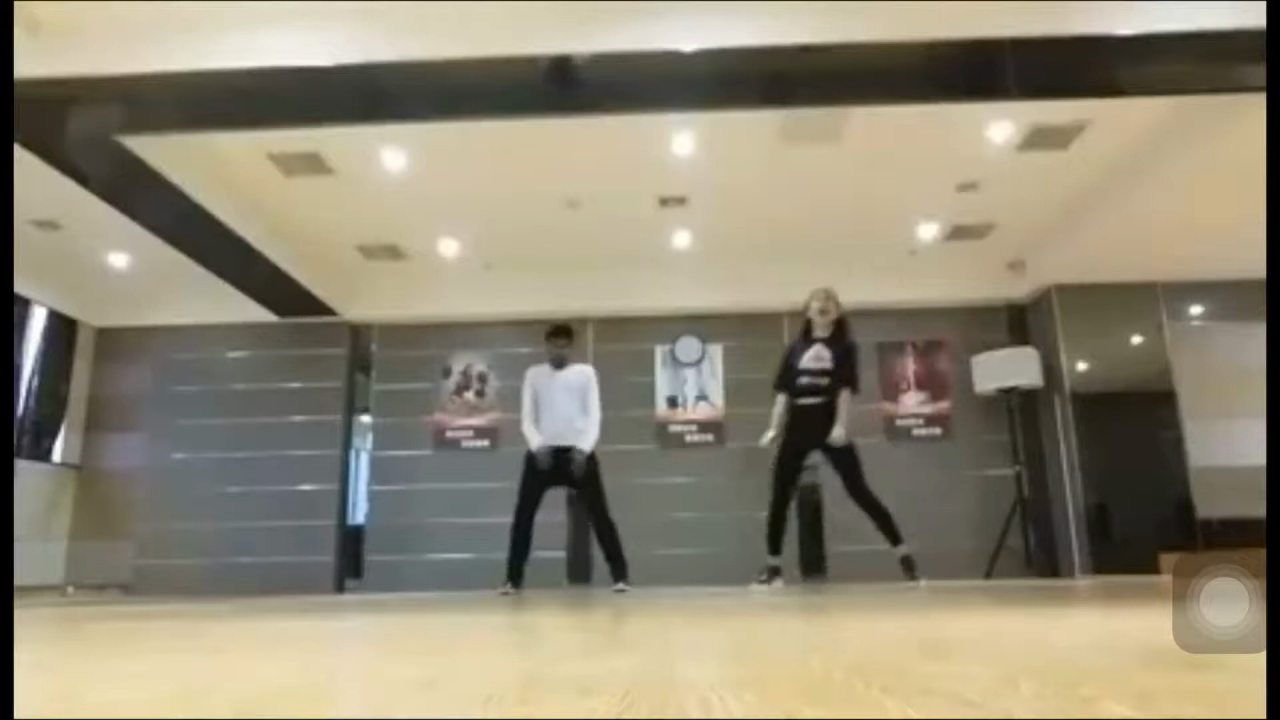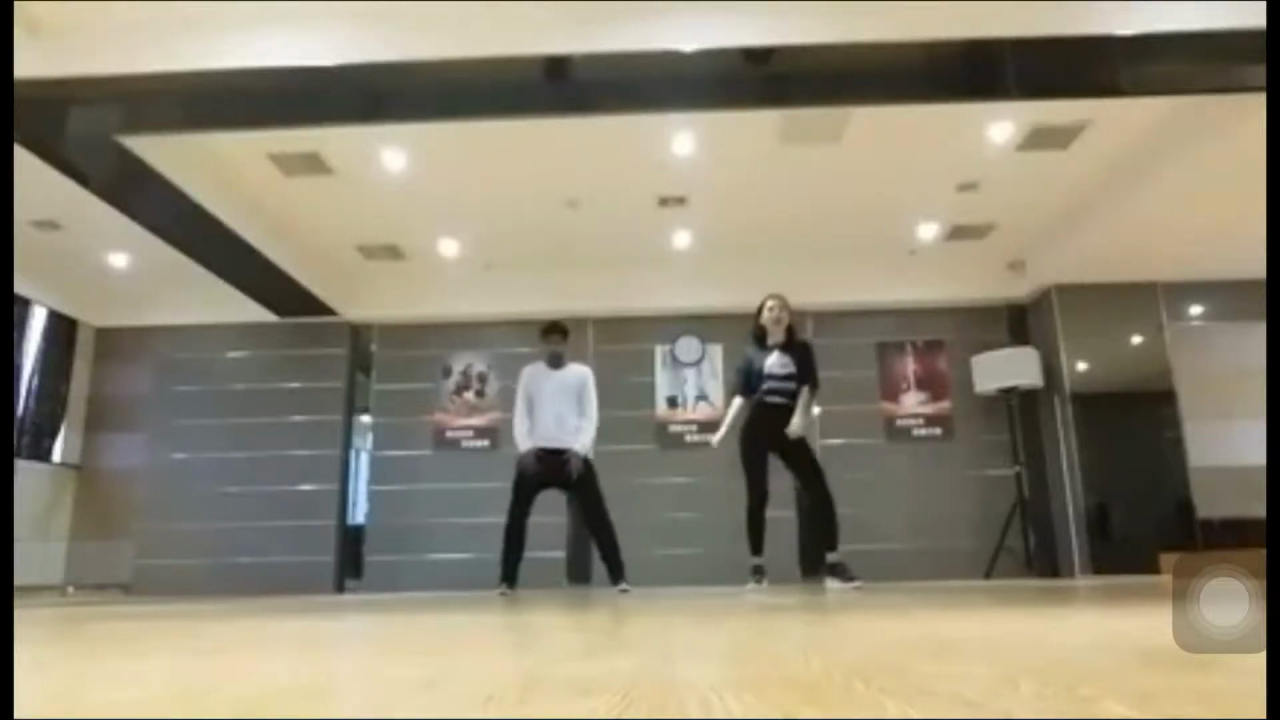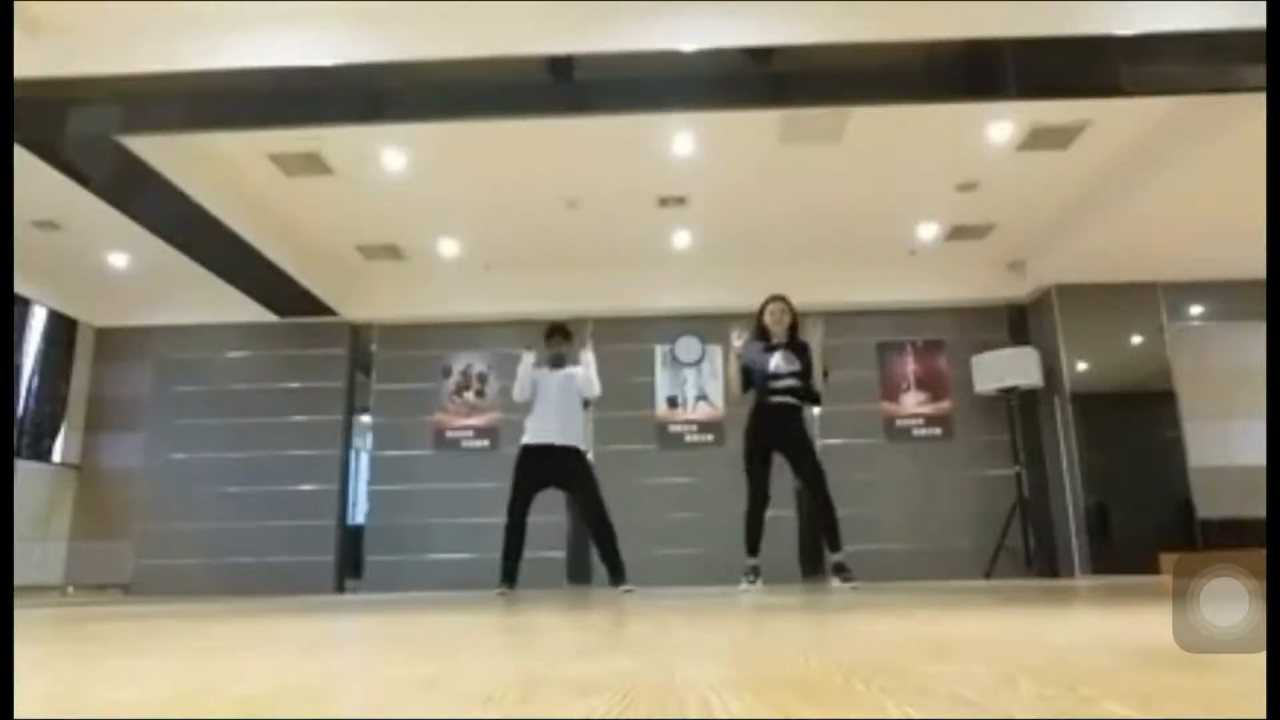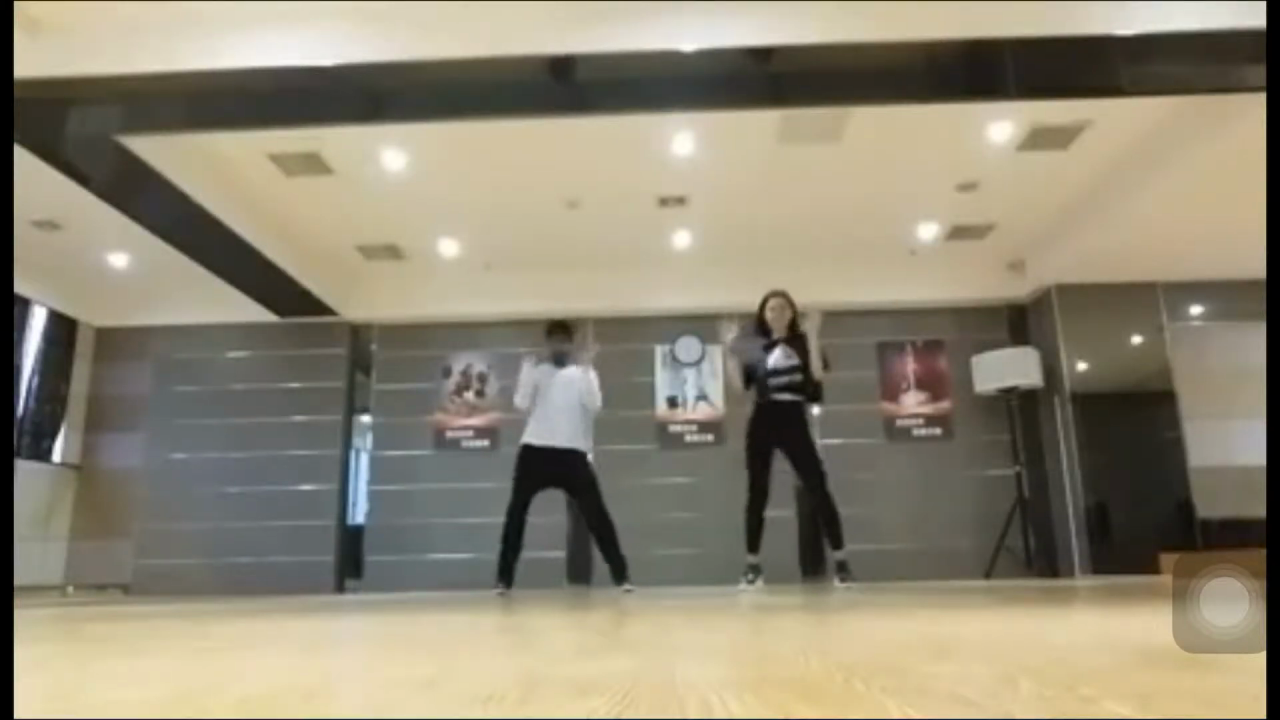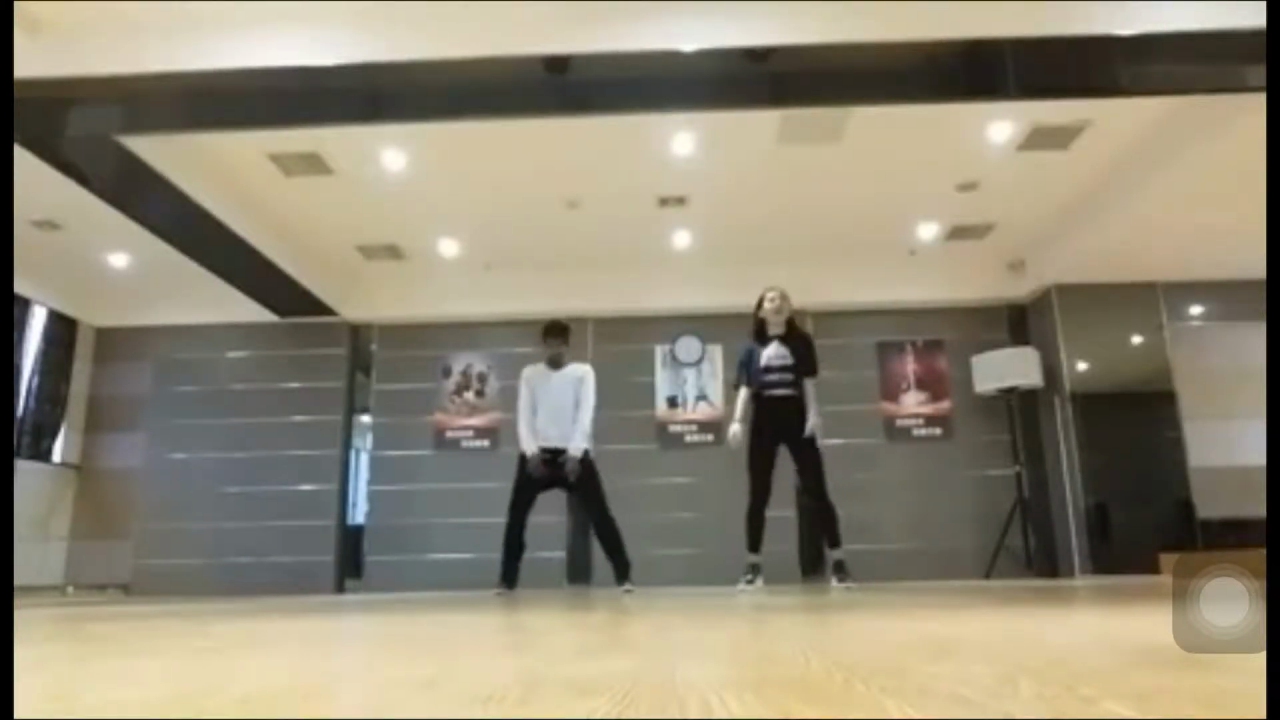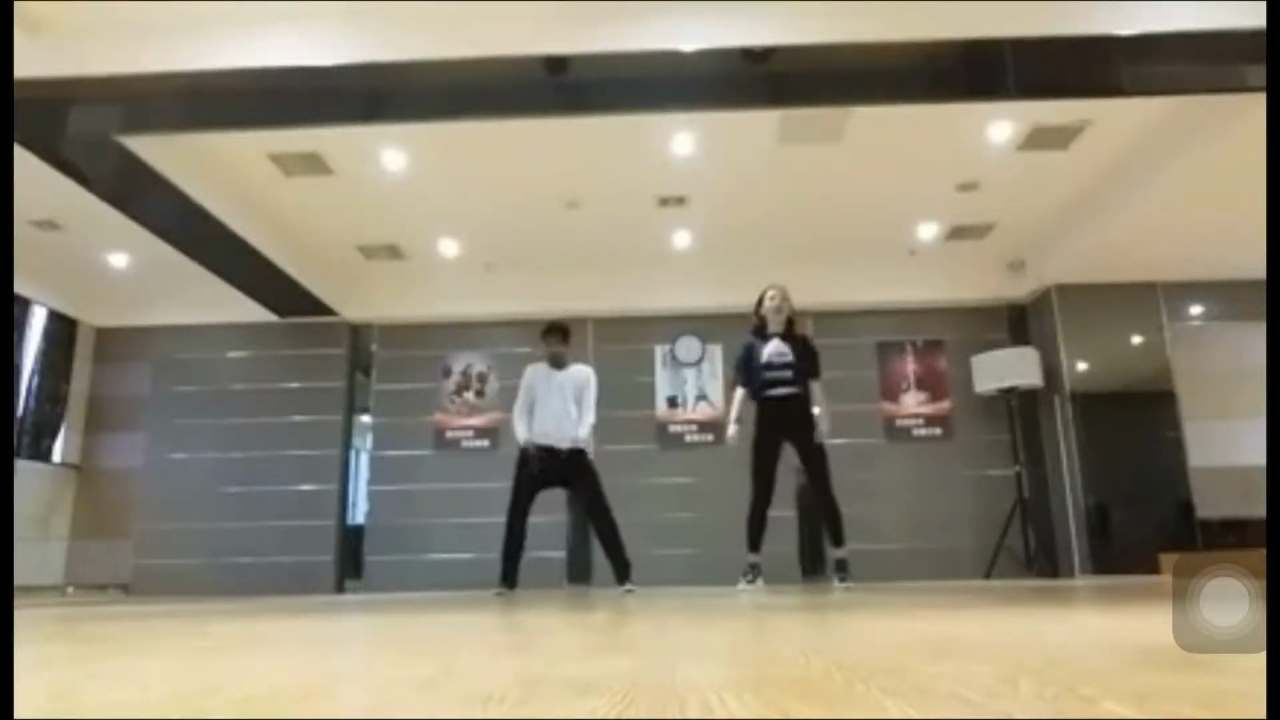
dt=0.7s
person 1, frame 1
left shoulder: (843, 346)
right shoulder: (797, 347)
left elbow: (846, 387)
right elbow: (783, 391)
left wrist: (841, 425)
right wrist: (774, 427)
left hip: (830, 425)
right hip: (798, 427)
left knee: (859, 492)
right knee: (780, 497)
left ankle: (904, 555)
right ankle: (772, 567)
person 1, frame 2
left shoulder: (801, 350)
right shoulder: (753, 355)
left elbow: (806, 388)
right elbow: (741, 394)
left wrist: (799, 418)
right wrist: (724, 429)
left hip: (789, 429)
right hip: (756, 429)
left knee: (818, 491)
right knee: (757, 497)
left ankle: (833, 565)
right ankle: (757, 567)
person 1, frame 3
left shoulder: (802, 350)
right shoulder: (753, 351)
left elbow: (818, 388)
right elbow: (737, 390)
right wrist: (734, 355)
left hip: (793, 426)
right hip: (761, 426)
left knee: (819, 491)
right knee: (758, 497)
left ankle: (837, 563)
right ankle: (752, 567)
person 1, frame 4
left shoulder: (803, 343)
right shoulder: (755, 348)
left elbow: (818, 375)
right elbow: (740, 385)
left wrist: (812, 337)
right wrist: (731, 351)
left hip: (794, 423)
right hip: (762, 424)
left knee: (818, 490)
right knee: (757, 495)
left ankle: (840, 562)
right ankle: (753, 566)
person 1, frame 5
left shoulder: (801, 341)
right shoulder: (753, 348)
left elbow: (808, 380)
right elbow: (745, 386)
left wrist: (813, 413)
right wrist: (737, 421)
left hip: (796, 419)
right hip: (764, 421)
left knee: (816, 490)
right knee: (758, 494)
left ankle: (837, 562)
right ankle: (753, 566)
person 1, frame 6
left shoulder: (801, 343)
right shoulder: (753, 346)
left elbow: (812, 380)
right elbow: (742, 385)
left wrist: (820, 414)
right wrist: (733, 420)
left hip: (800, 417)
right hip: (768, 420)
left knee: (821, 489)
right knee: (761, 494)
left ankle: (840, 561)
right ankle: (753, 565)
person 2, frame 1
left shoulder: (586, 373)
right shoulder: (534, 375)
left elbow: (593, 413)
right elbow: (527, 417)
left wrist: (584, 448)
right wrist: (538, 446)
left hip: (579, 452)
right hip: (543, 452)
left knee: (599, 512)
right knee: (524, 512)
left ankle: (620, 575)
right ankle: (513, 577)
person 2, frame 2
left shoulder: (582, 374)
right shoulder: (529, 373)
left elbow: (590, 415)
right elbow: (520, 414)
left wrist: (579, 450)
right wrist: (525, 448)
left hip: (572, 454)
right hip: (537, 453)
left knee: (596, 514)
right knee: (517, 514)
left ankle: (618, 575)
right ankle: (508, 578)
person 2, frame 3
left shoulder: (579, 374)
right shoulder: (536, 375)
left elbow: (592, 393)
right elbow: (520, 395)
left wrist: (587, 359)
right wrist: (527, 360)
left hip: (570, 452)
right hip: (533, 451)
left knee: (596, 514)
right knee: (516, 513)
left ankle: (618, 576)
right ankle: (507, 578)
person 2, frame 4
left shoulder: (584, 372)
right shoulder: (536, 371)
left elbow: (594, 407)
right elbow: (522, 405)
left wrist: (586, 372)
right wrist: (527, 370)
left hip: (572, 453)
right hip: (535, 451)
left knee: (596, 514)
right knee: (516, 513)
left ankle: (621, 575)
right ankle: (504, 578)
person 2, frame 5
left shoulder: (583, 372)
right shoulder: (530, 374)
left elbow: (585, 415)
right elbow: (524, 415)
left wrist: (575, 453)
right wrist: (530, 451)
left hip: (573, 453)
right hip: (538, 453)
left knee: (599, 513)
right knee: (516, 514)
left ankle: (623, 575)
right ankle: (507, 579)
person 2, frame 6
left shoulder: (584, 373)
right shoulder: (532, 372)
left elbow: (587, 415)
right elbow: (520, 410)
left wrist: (579, 437)
right wrist: (523, 437)
left hip: (573, 452)
right hip: (537, 451)
left knee: (599, 511)
right knee: (516, 512)
left ankle: (623, 575)
right ankle: (508, 578)
